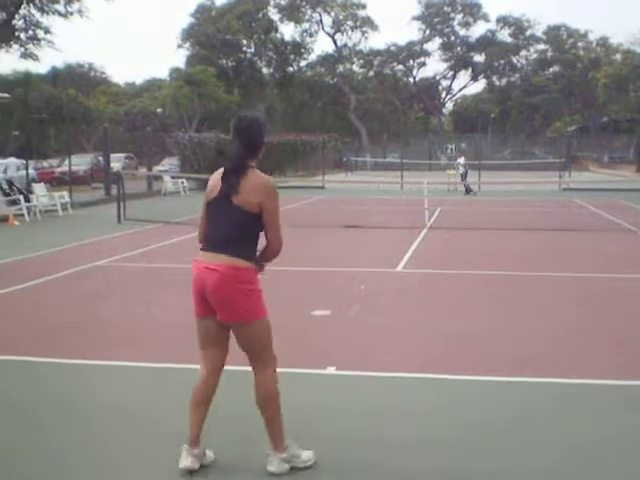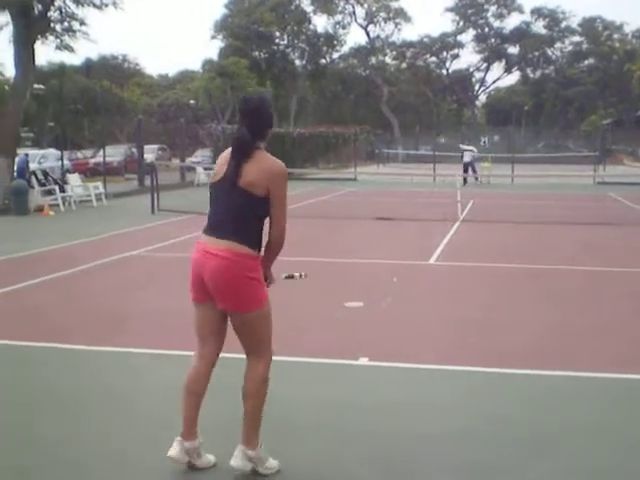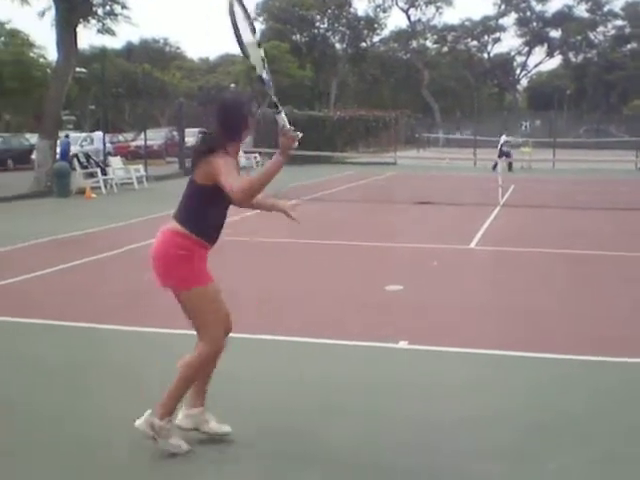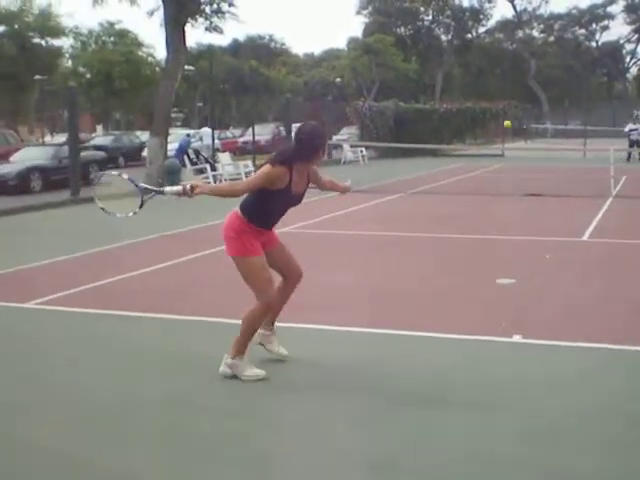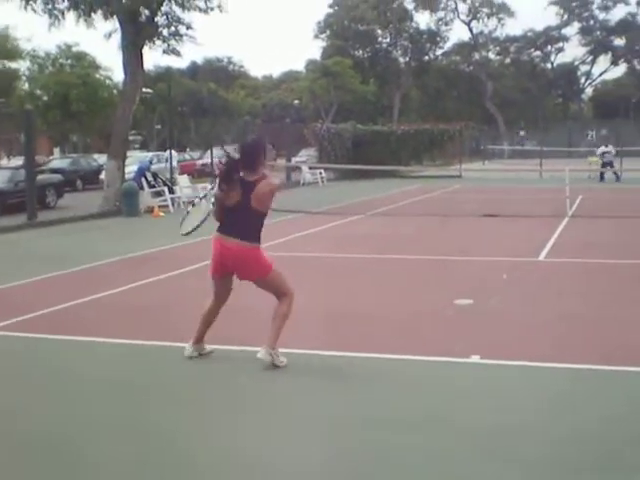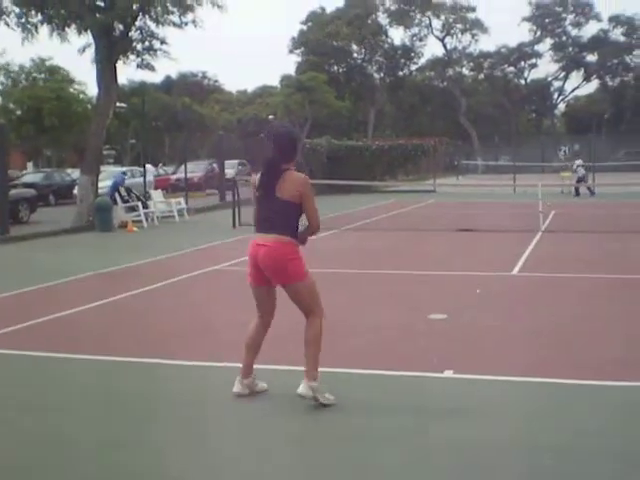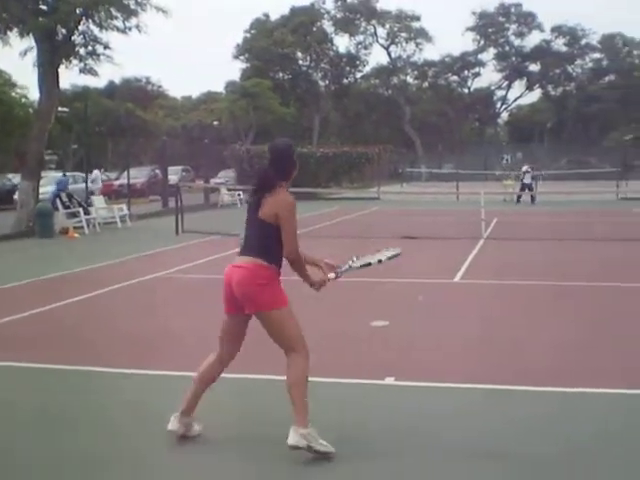
dt=0.7s
person 1, frame 1
left shoulder: (214, 178)
right shoulder: (263, 185)
left elbow: (203, 236)
right elbow: (275, 245)
left hip: (203, 273)
right hip: (234, 279)
left knee: (210, 366)
right knee: (264, 365)
left ankle: (192, 450)
right ankle: (281, 451)
person 1, frame 2
left shoulder: (224, 158)
right shoulder: (273, 168)
right elbow: (278, 233)
left wrist: (254, 265)
right wrist: (265, 268)
left hip: (204, 257)
right hip: (237, 267)
left knee: (205, 354)
right knee: (259, 357)
left ankle: (186, 442)
right ankle: (249, 449)
person 1, frame 3
left shoulder: (223, 155)
right shoulder: (219, 159)
left elbow: (239, 193)
right elbow: (240, 196)
left wrist: (275, 204)
right wrist: (280, 158)
left hip: (188, 250)
right hip: (179, 252)
left knee: (220, 328)
right knee: (213, 341)
left ankle: (194, 409)
right ankle: (157, 418)
person 1, frame 4
left shoulder: (308, 171)
right shoulder: (278, 171)
left elbow: (323, 183)
right elbow: (239, 188)
left wrist: (342, 187)
right wrist: (203, 188)
left hip: (262, 231)
right hip: (241, 232)
left knee: (293, 274)
right knee: (267, 297)
left ankle: (266, 331)
right ankle: (233, 360)
person 1, frame 5
left shoulder: (226, 185)
right shoulder: (268, 187)
left elbow: (218, 215)
left hip: (222, 248)
right hip: (248, 254)
left knee: (218, 299)
right knee: (286, 295)
left ankle: (196, 344)
right ankle: (270, 350)
person 1, frame 6
left shoulder: (259, 180)
right shoulder: (300, 181)
right elbow: (314, 225)
right wrist: (301, 237)
left hip: (257, 249)
right hip: (282, 253)
left knee: (263, 317)
right knee: (314, 314)
left ankle: (245, 379)
right ankle: (311, 383)
person 1, frame 7
left shoulder: (261, 195)
right shoulder: (285, 200)
right elbow: (291, 252)
left wrist: (315, 261)
right wrist: (308, 277)
left hip: (236, 273)
right hip: (258, 279)
left knee: (224, 352)
right knee: (298, 351)
left ankle: (182, 417)
right ankle: (302, 431)
